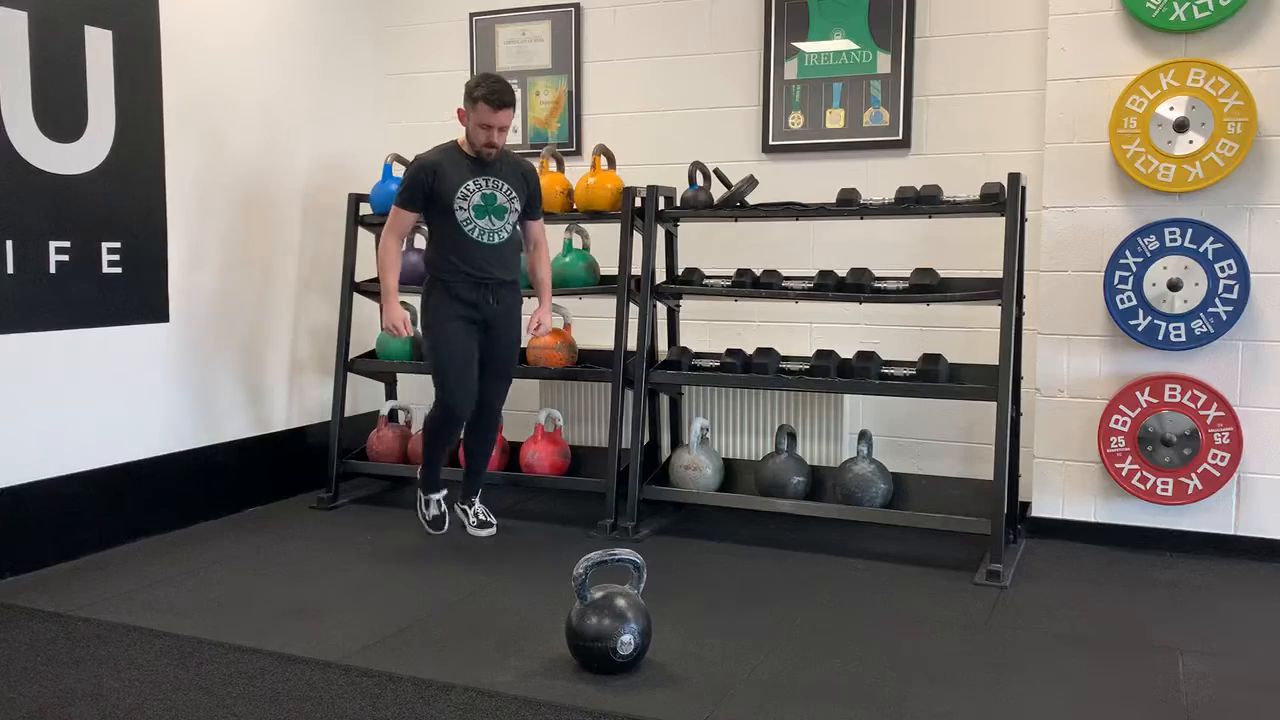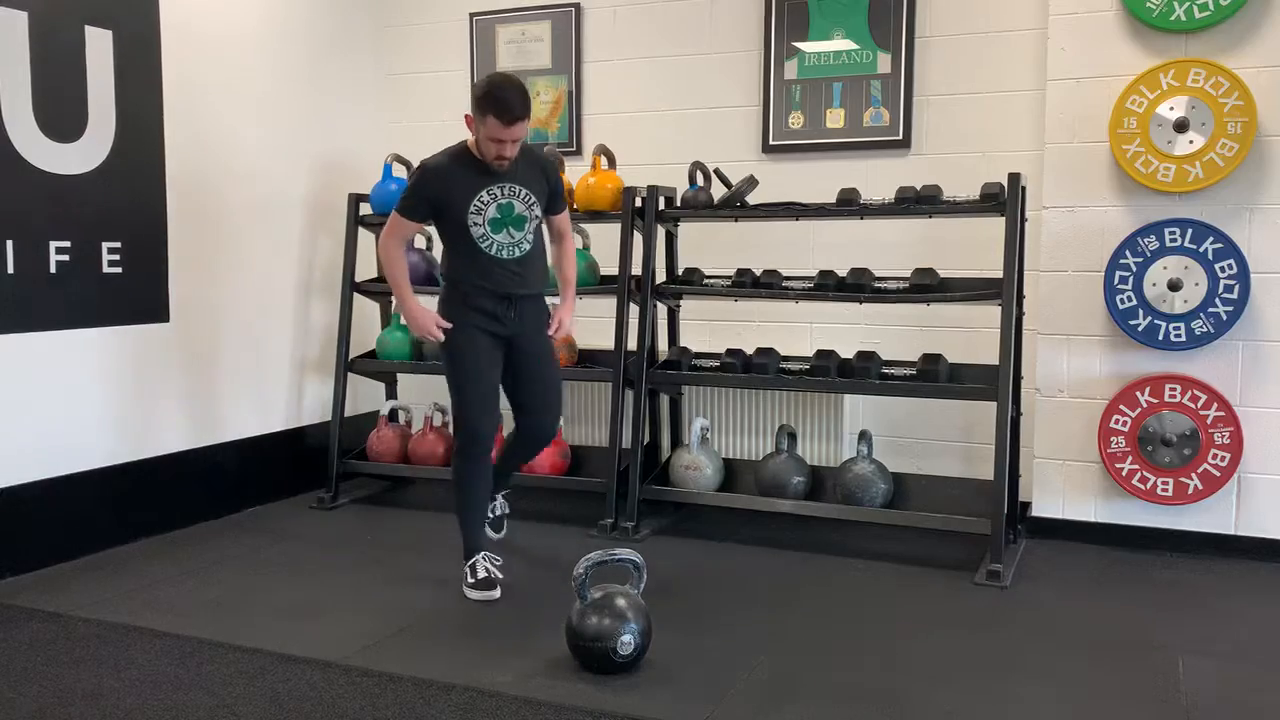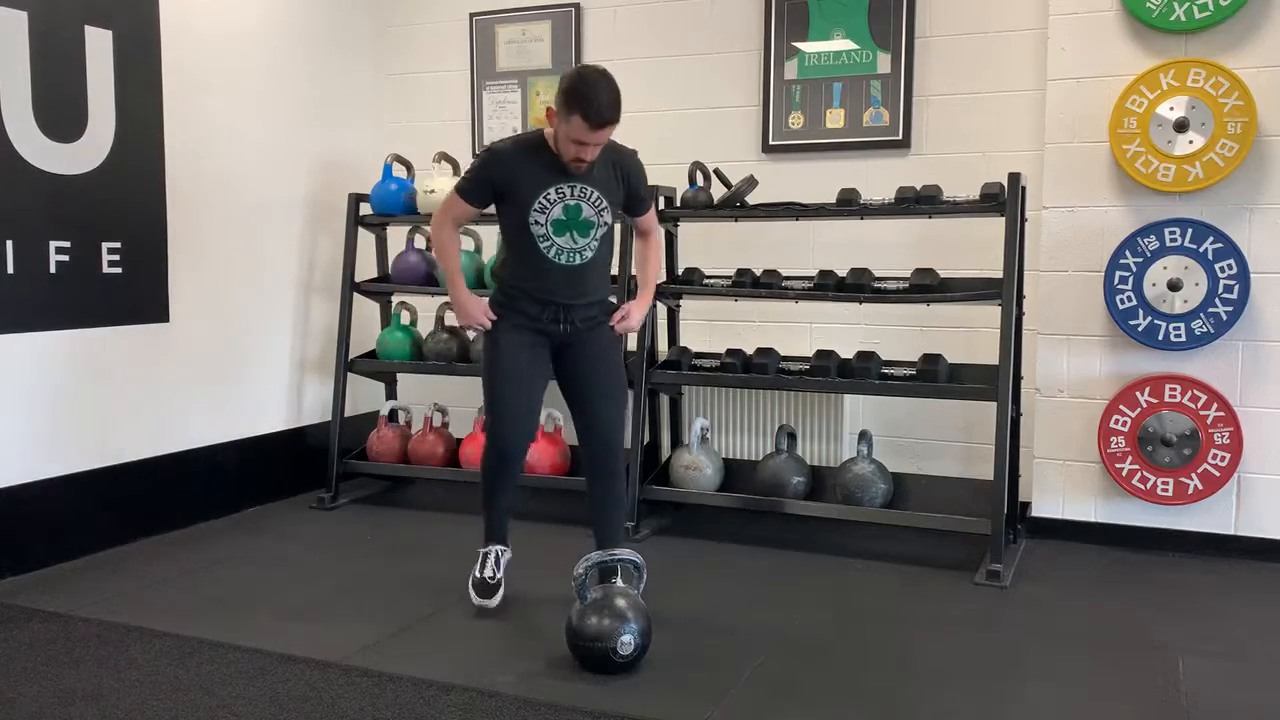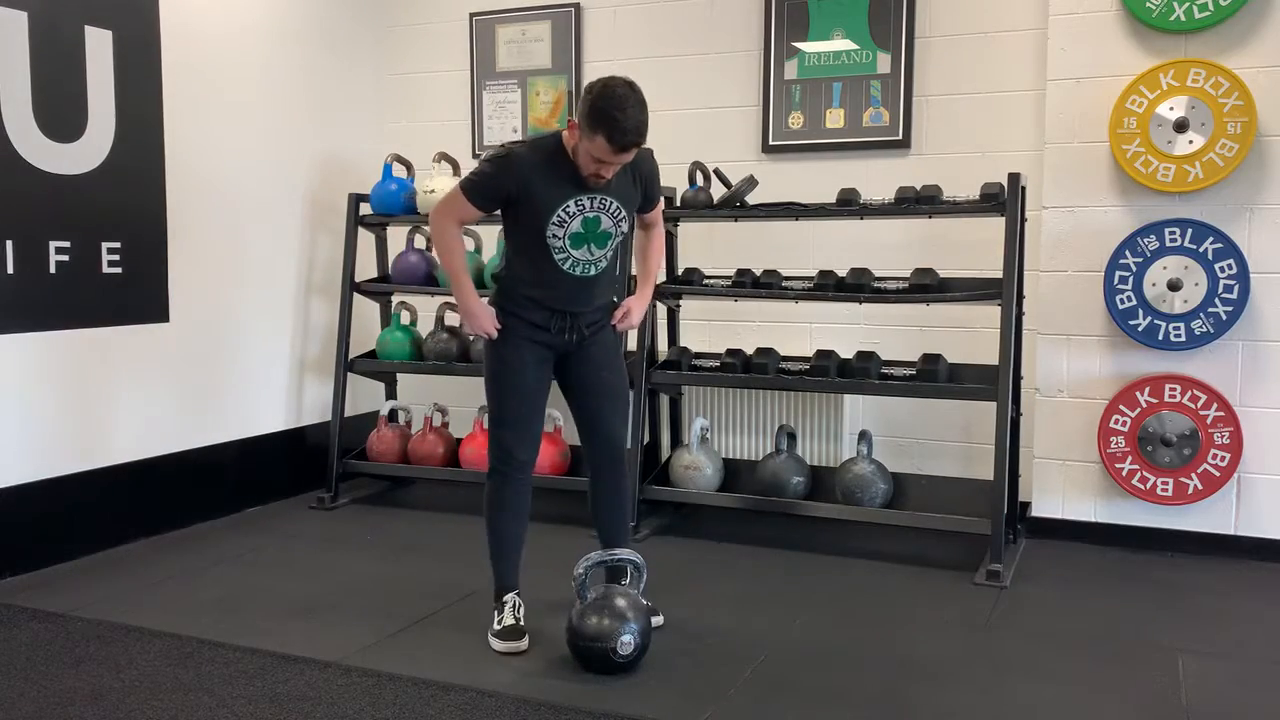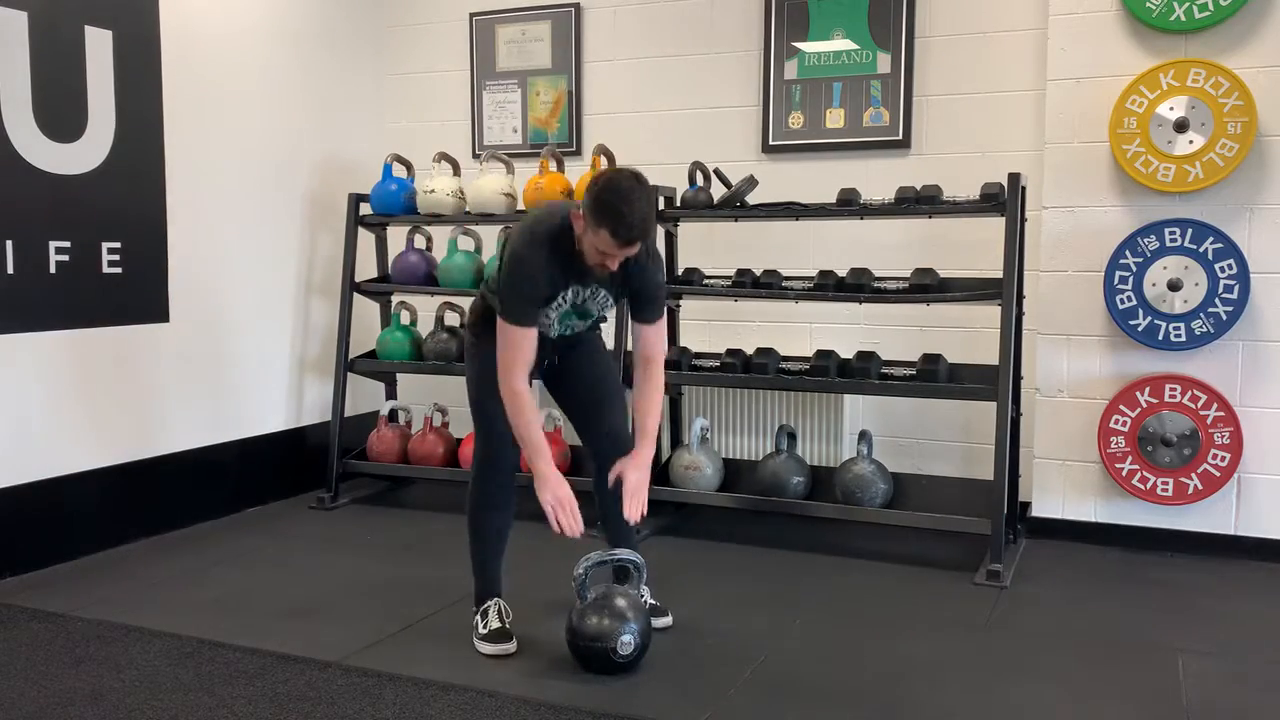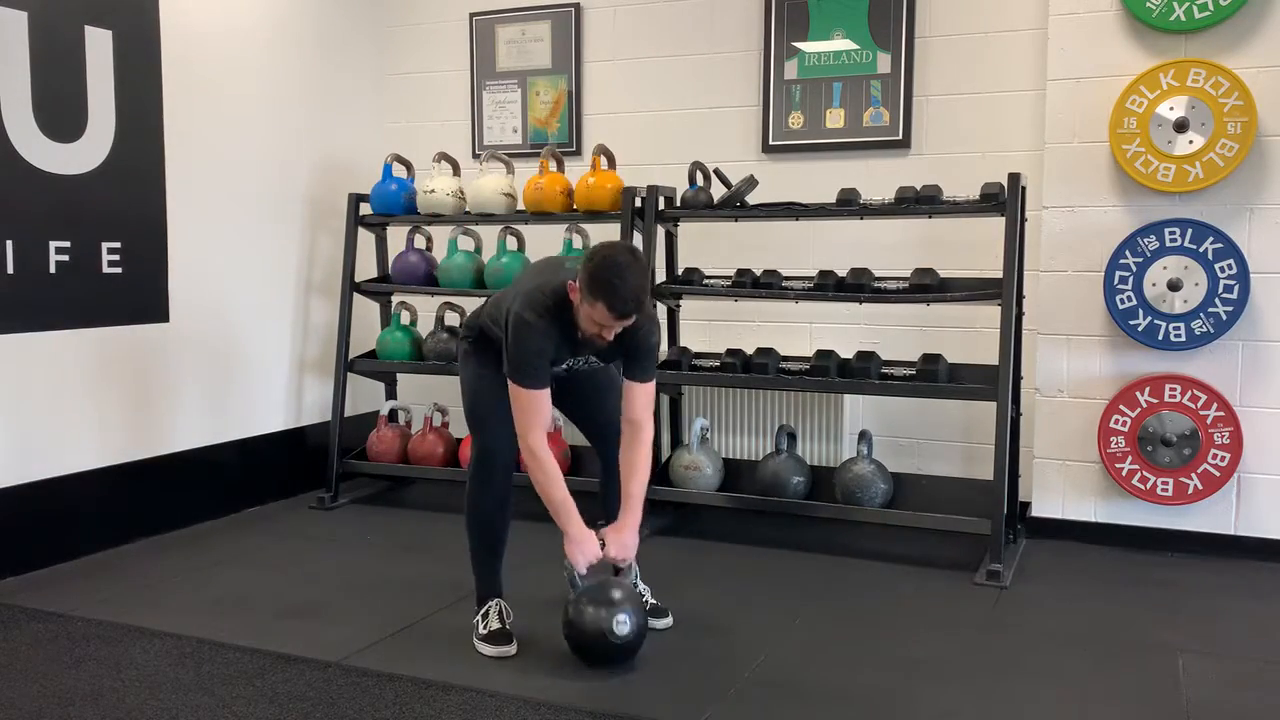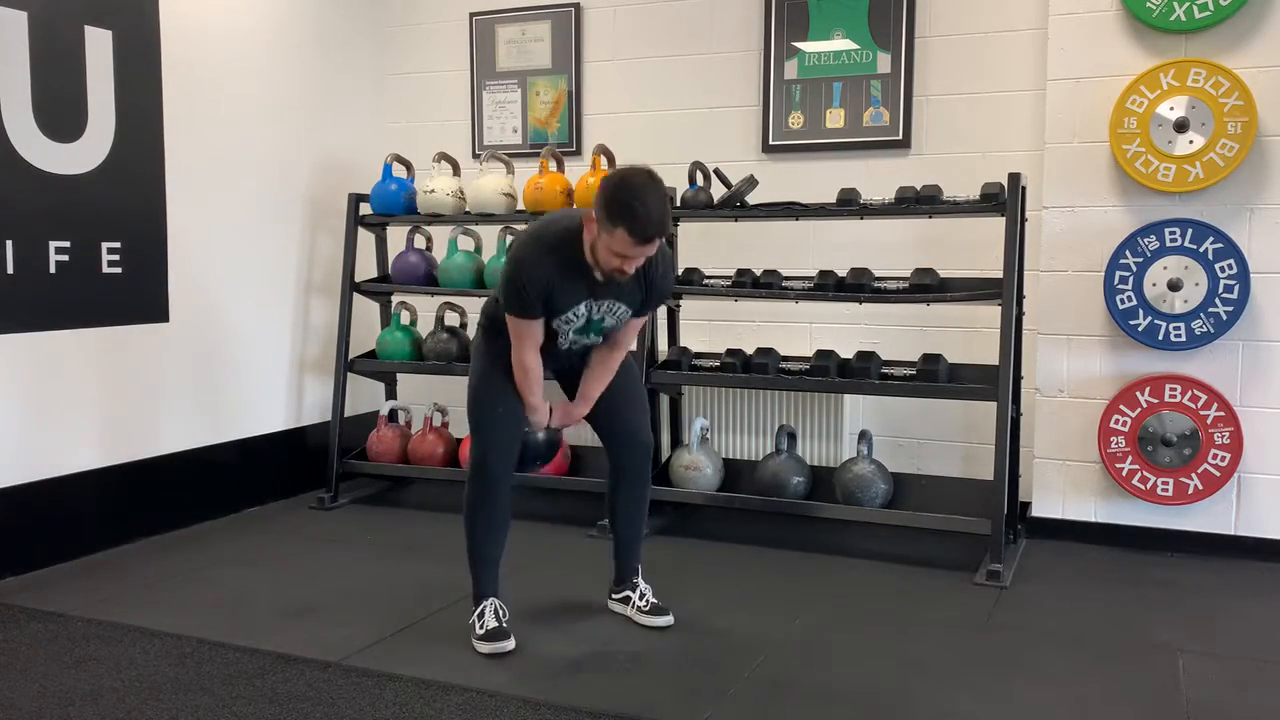
dt=0.5s
person 1, frame 1
left shoulder: (522, 172)
right shoulder: (432, 167)
left elbow: (535, 242)
right elbow: (393, 235)
left wrist: (544, 301)
right wrist: (390, 301)
left hip: (503, 304)
right hip: (450, 302)
left knee: (488, 408)
right knee: (456, 401)
left ankle: (469, 497)
right ankle: (429, 483)
person 1, frame 2
left shoulder: (542, 167)
right shoulder: (439, 173)
left elbow: (562, 233)
right elbow: (392, 240)
left wrist: (568, 301)
right wrist: (411, 308)
left hip: (530, 314)
right hip: (469, 320)
left knee: (541, 425)
right knee: (476, 432)
left ankle: (494, 487)
right ankle: (476, 555)
person 1, frame 3
left shoulder: (623, 166)
right shoulder: (506, 160)
left elbow: (648, 232)
right elbow: (445, 220)
left wrist: (642, 298)
right wrist: (459, 295)
left hip: (591, 324)
right hip: (517, 321)
left knee: (605, 448)
right knee: (508, 440)
left ankle: (611, 576)
right ankle: (494, 547)
person 1, frame 4
left shoulder: (640, 169)
right shoulder: (519, 164)
left elbow: (652, 225)
right elbow: (444, 218)
left wrist: (643, 294)
right wrist: (469, 301)
left hip: (596, 327)
right hip: (522, 329)
left knee: (610, 454)
right knee: (513, 460)
left ankle: (619, 580)
right ankle: (507, 598)
person 1, frame 5
left shoulder: (643, 262)
right shoulder: (532, 250)
left elbow: (650, 363)
right elbow: (513, 376)
left wrist: (642, 455)
right wrist: (546, 474)
left hip: (577, 336)
right hip: (501, 335)
left knee: (617, 443)
right knee: (497, 455)
left ankle: (627, 580)
right ankle: (489, 601)
person 1, frame 6
left shoulder: (640, 323)
right shoulder: (533, 315)
left elbow: (638, 427)
right elbow: (533, 442)
left wrist: (629, 522)
right wrist: (574, 531)
left hip: (575, 362)
right hip: (493, 350)
left knee: (618, 444)
right knee: (495, 457)
right ankle: (489, 603)
person 1, frame 7
left shoulder: (657, 270)
right shoulder: (537, 253)
left elbow: (618, 344)
right elbow: (525, 351)
left wrist: (577, 409)
right wrist: (536, 416)
left hip: (595, 346)
right hip: (511, 336)
left knee: (636, 446)
right knee: (492, 459)
left ankle: (625, 585)
right ankle: (487, 601)
